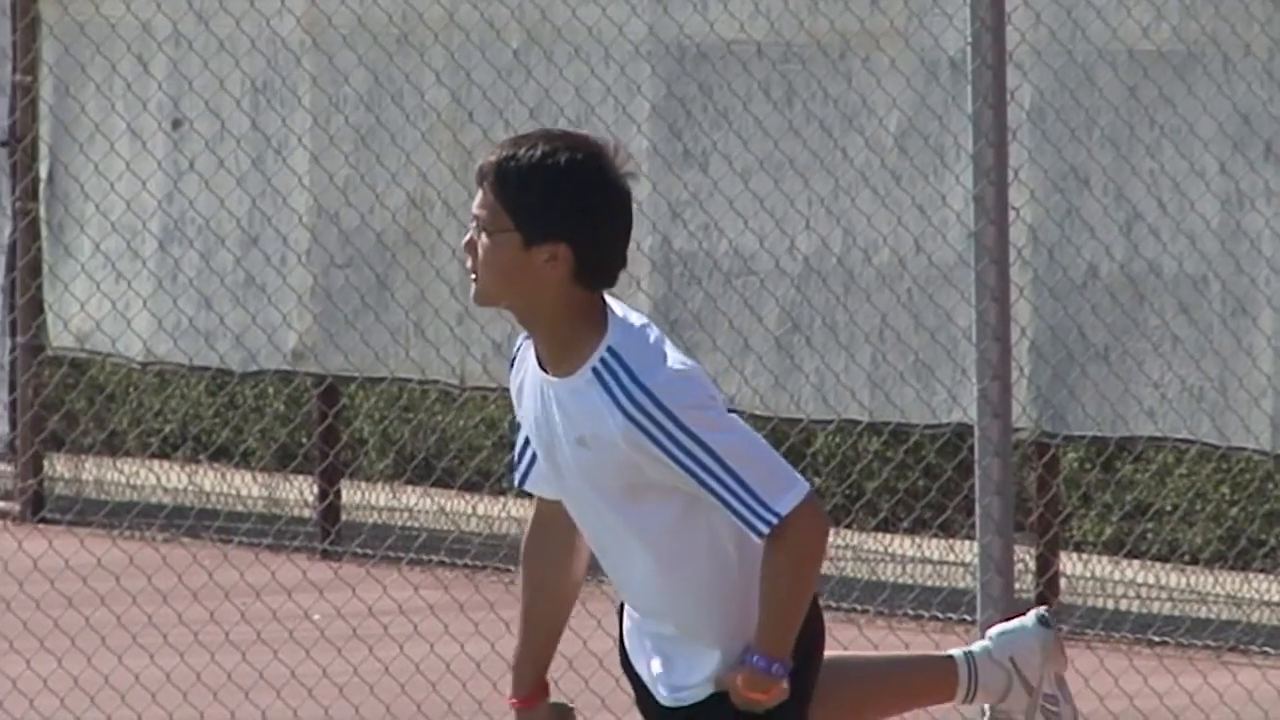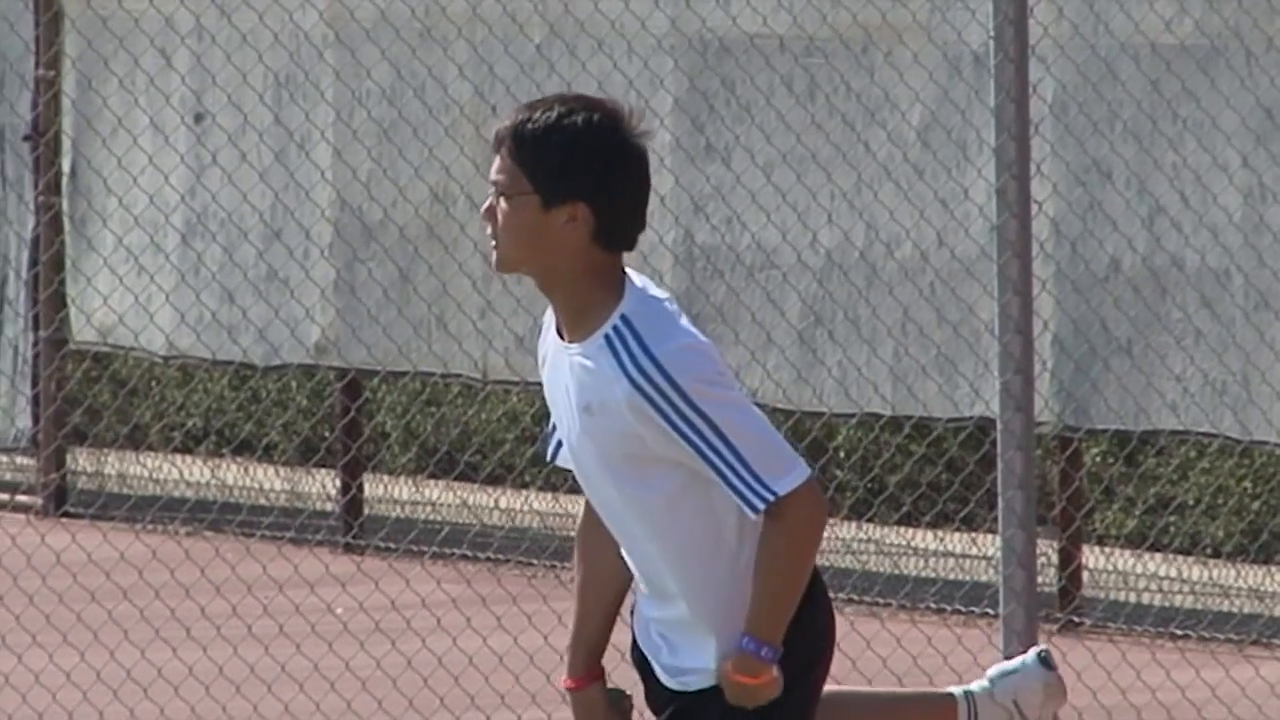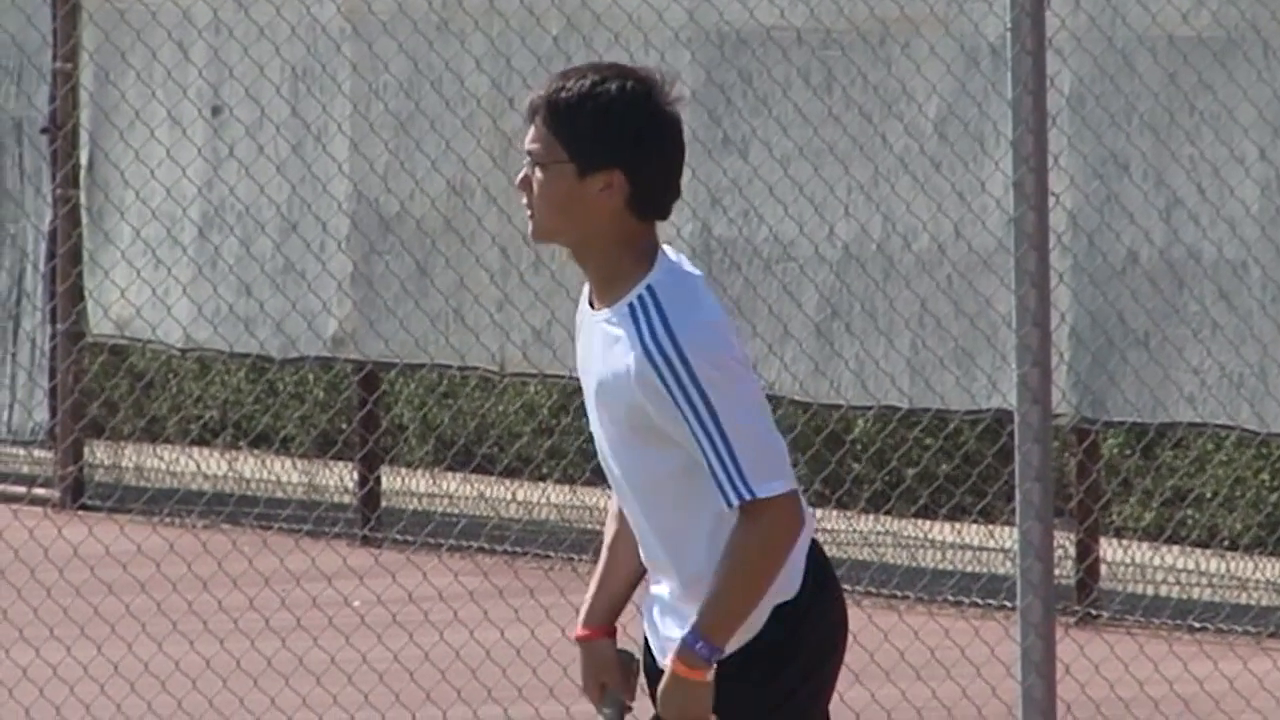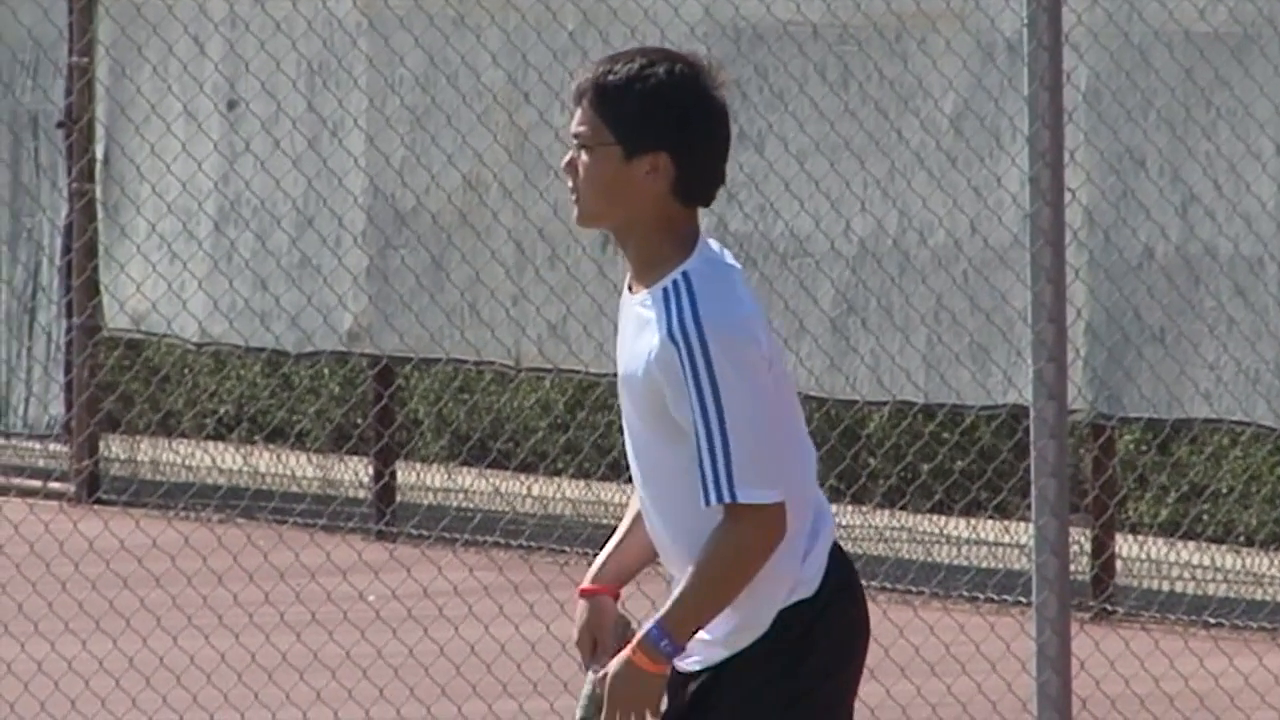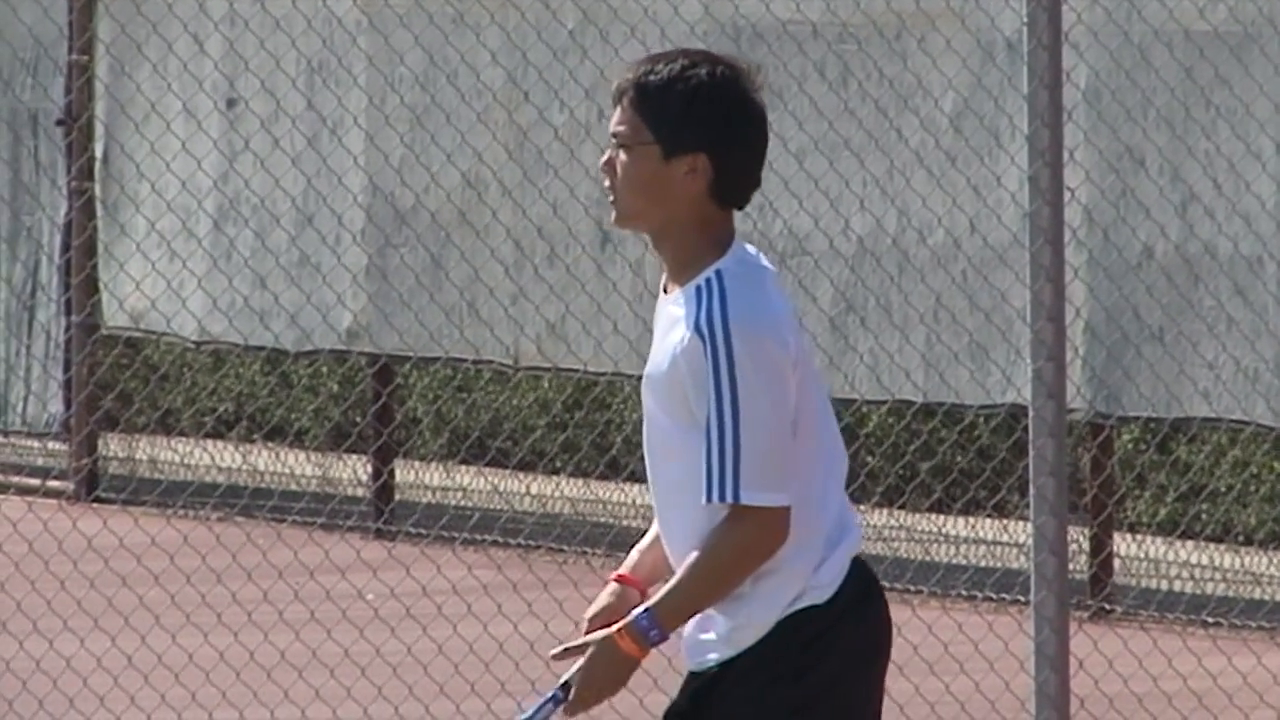
dt=0.4s
person 1, frame 1
left shoulder: (644, 392)
right shoulder: (536, 360)
left elbow: (799, 524)
right elbow: (558, 523)
left wrist: (765, 666)
left hip: (733, 660)
person 1, frame 2
left shoulder: (652, 362)
right shoulder: (564, 334)
left elbow: (796, 505)
left wrist: (753, 657)
right wrist: (584, 669)
left hip: (743, 644)
person 1, frame 3
left shoulder: (672, 334)
right shoulder: (603, 305)
left elbow: (772, 511)
left wrist: (693, 662)
right wrist: (598, 620)
left hip: (762, 633)
right hip: (700, 619)
person 1, frame 4
left shoulder: (699, 321)
right shoulder: (651, 292)
left elbow: (755, 520)
left wrist: (650, 650)
right wrist: (604, 580)
left hip: (778, 635)
right hip: (745, 628)
person 1, frame 5
left shoulder: (727, 321)
right shoulder: (694, 297)
left elbow: (757, 522)
left wrist: (636, 636)
right wrist: (634, 580)
left hip: (793, 642)
right hip: (803, 629)
